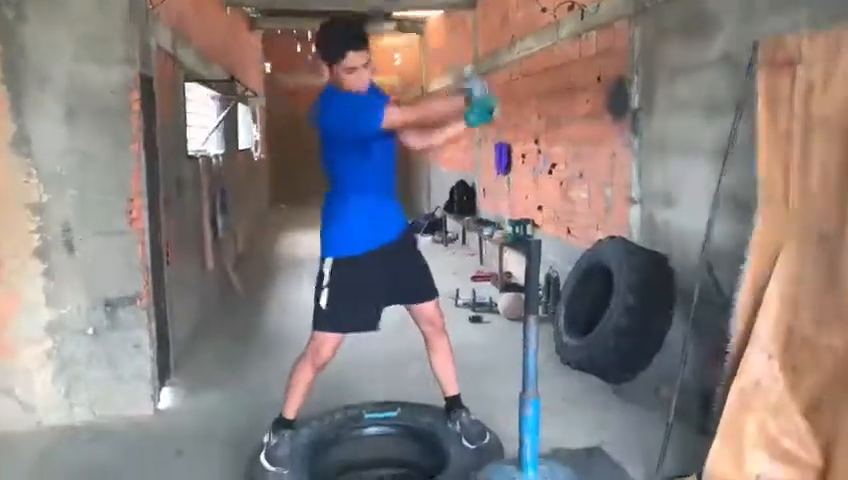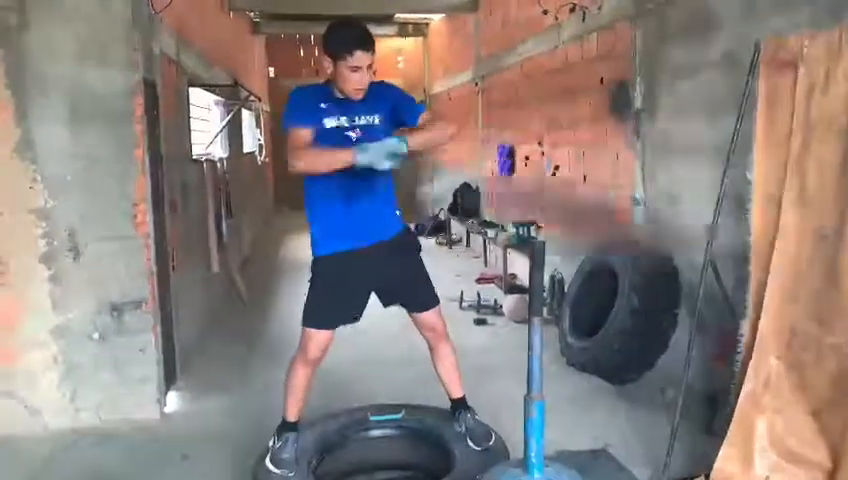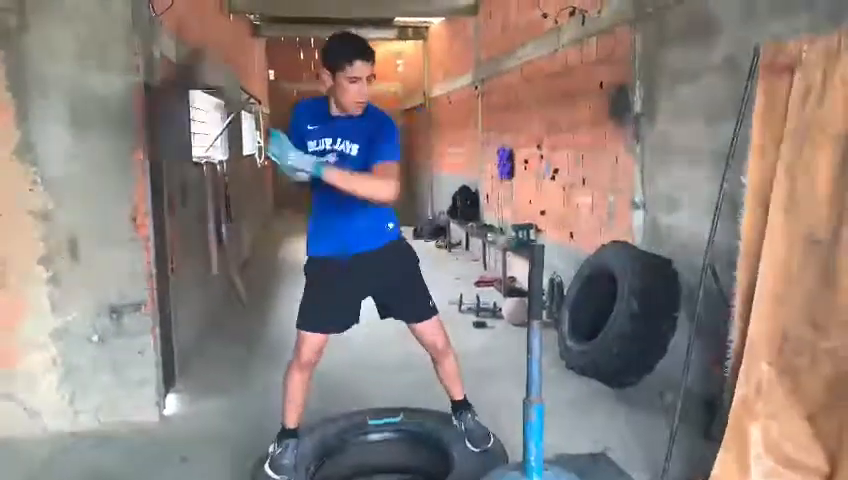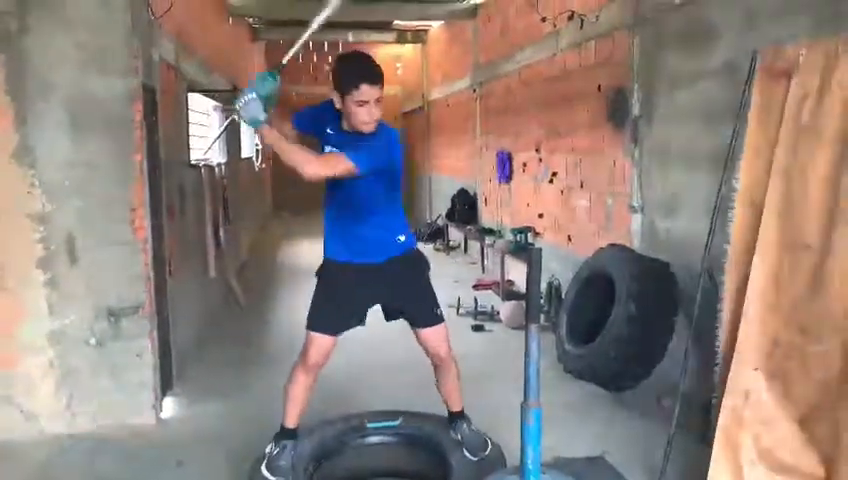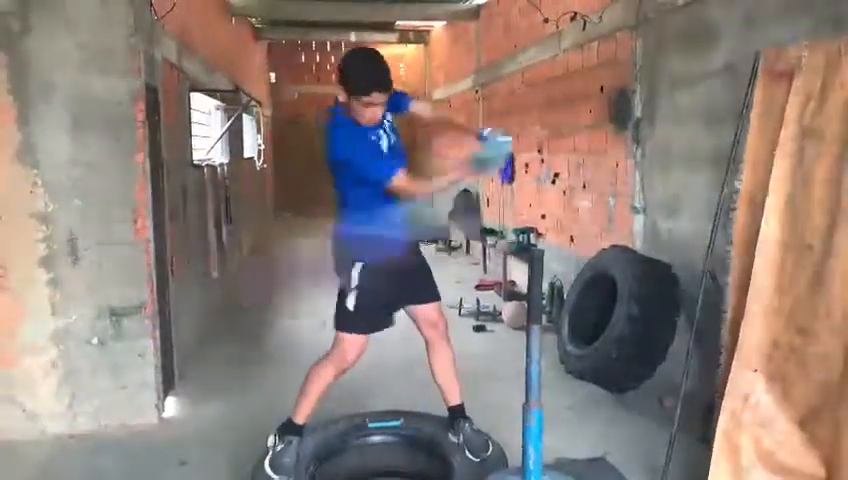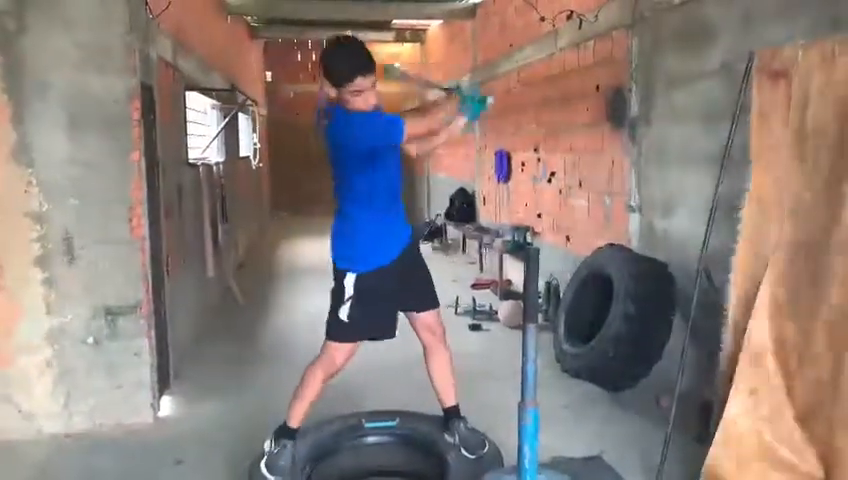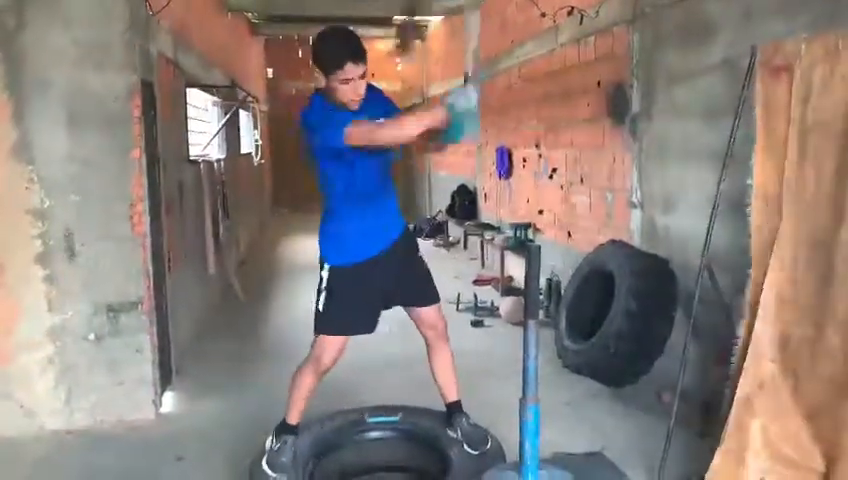
dt=0.2s
person 1, frame 1
left shoulder: (371, 97)
right shoulder: (332, 104)
left elbow: (418, 141)
right elbow: (412, 114)
left wrist: (467, 117)
right wrist: (464, 101)
left hip: (394, 235)
right hip: (348, 247)
left knee: (433, 323)
right knee: (321, 350)
left ankle: (456, 409)
right ankle: (283, 429)
person 1, frame 2
left shoulder: (386, 96)
right shoulder: (304, 101)
left elbow: (442, 128)
right elbow: (300, 159)
left wrist: (401, 143)
right wrist: (360, 154)
left hip: (391, 239)
right hip: (336, 248)
left knee: (435, 329)
right knee: (311, 349)
left ankle: (461, 411)
right ankle: (287, 432)
person 1, frame 3
left shoulder: (380, 125)
right shoulder: (307, 114)
left elbow: (387, 191)
right elbow: (294, 165)
left wrist: (324, 168)
right wrist: (290, 162)
left hip: (384, 249)
right hip: (330, 256)
left knee: (437, 342)
right knee: (306, 354)
left ankle: (463, 411)
right ankle: (287, 437)
person 1, frame 4
left shoulder: (384, 138)
right shoulder: (322, 116)
left elbow: (314, 169)
right elbow: (288, 131)
left wrist: (262, 125)
right wrist: (264, 111)
left hip: (398, 256)
right hip: (345, 261)
left knee: (440, 350)
right knee: (313, 357)
left ankle: (458, 419)
right ankle: (285, 438)
person 1, frame 5
left shoulder: (385, 104)
right shoulder: (347, 138)
left elbow: (429, 112)
right elbow: (410, 189)
left wrist: (473, 135)
right wrist: (462, 168)
left hip: (398, 242)
right hip: (366, 254)
left knee: (435, 326)
right knee: (345, 354)
left ankle: (458, 420)
right ankle: (289, 433)
person 1, frame 6
left shoulder: (364, 113)
right shoulder: (350, 125)
left elbow: (416, 148)
right elbow: (426, 122)
left wrist: (465, 113)
right wrist: (453, 98)
left hip: (399, 245)
right hip: (362, 260)
left knee: (434, 331)
right knee: (334, 359)
left ankle: (453, 420)
right ankle: (285, 436)
person 1, frame 7
left shoulder: (375, 99)
right shoulder: (315, 114)
left elbow: (409, 133)
right elbow: (389, 134)
left wrist: (450, 126)
right wrist: (449, 108)
left hip: (394, 240)
right hip: (347, 255)
left knee: (436, 327)
right knee: (323, 356)
left ankle: (456, 416)
right ankle: (286, 433)
